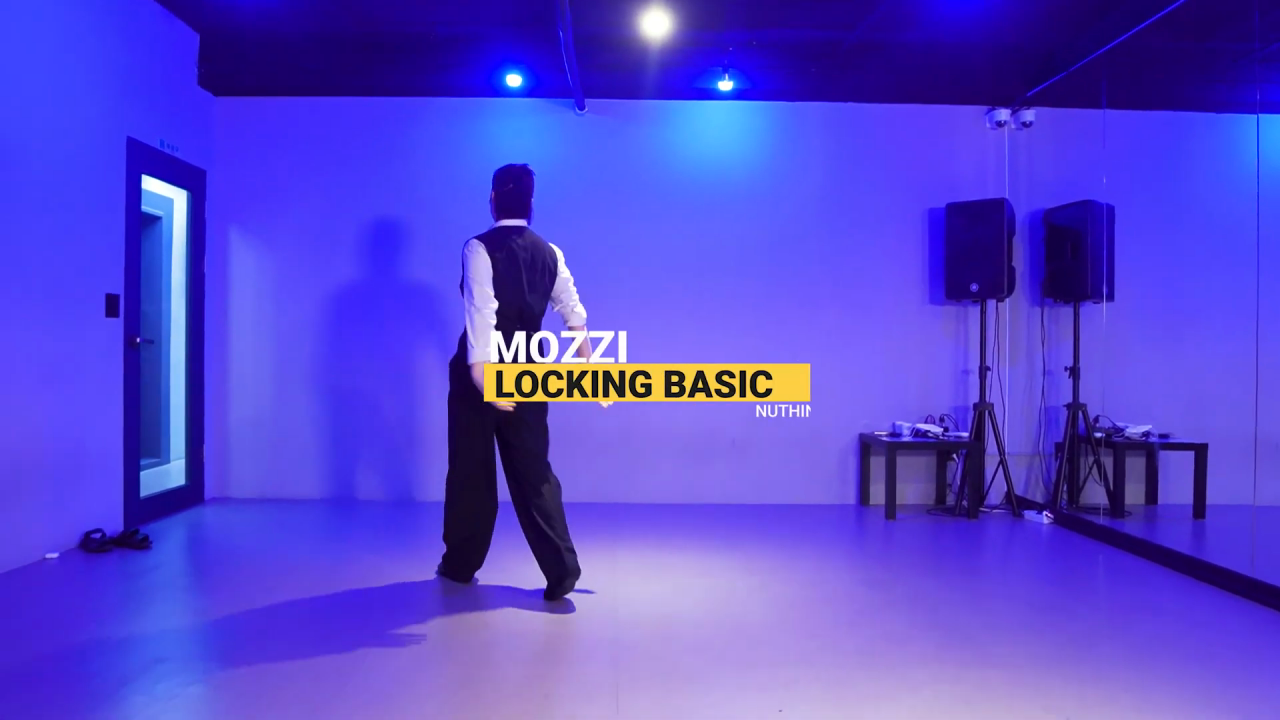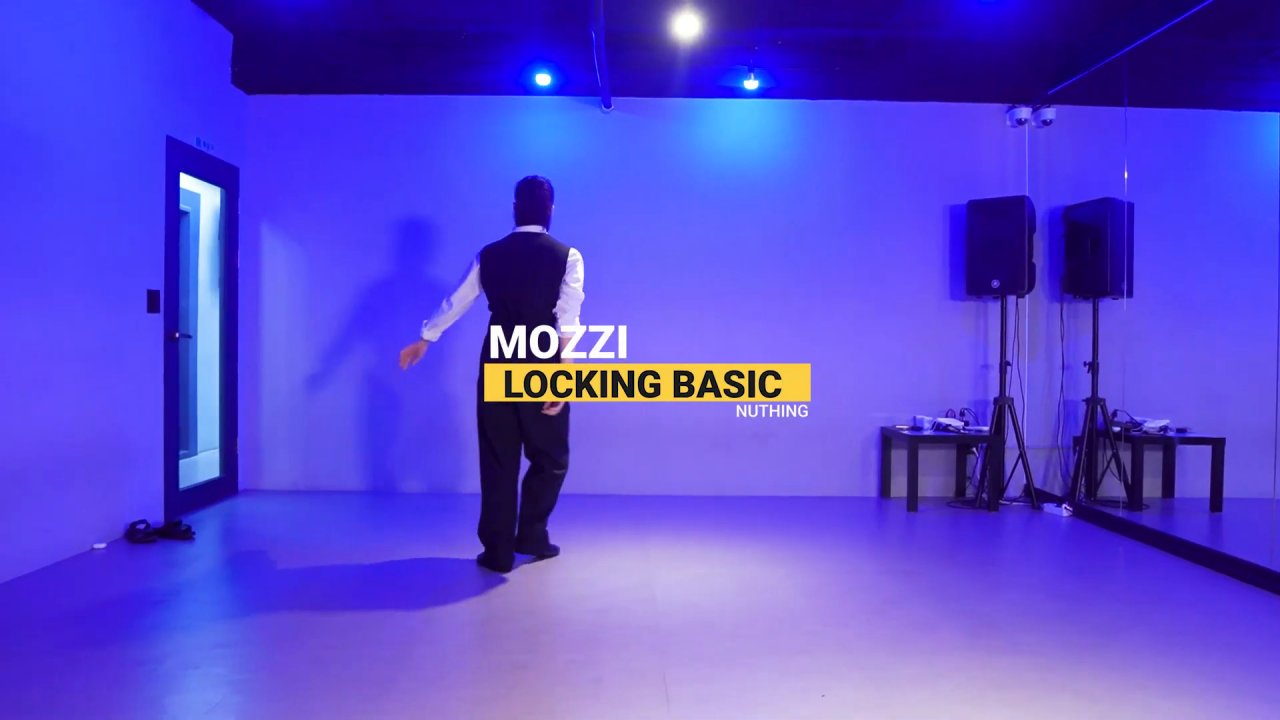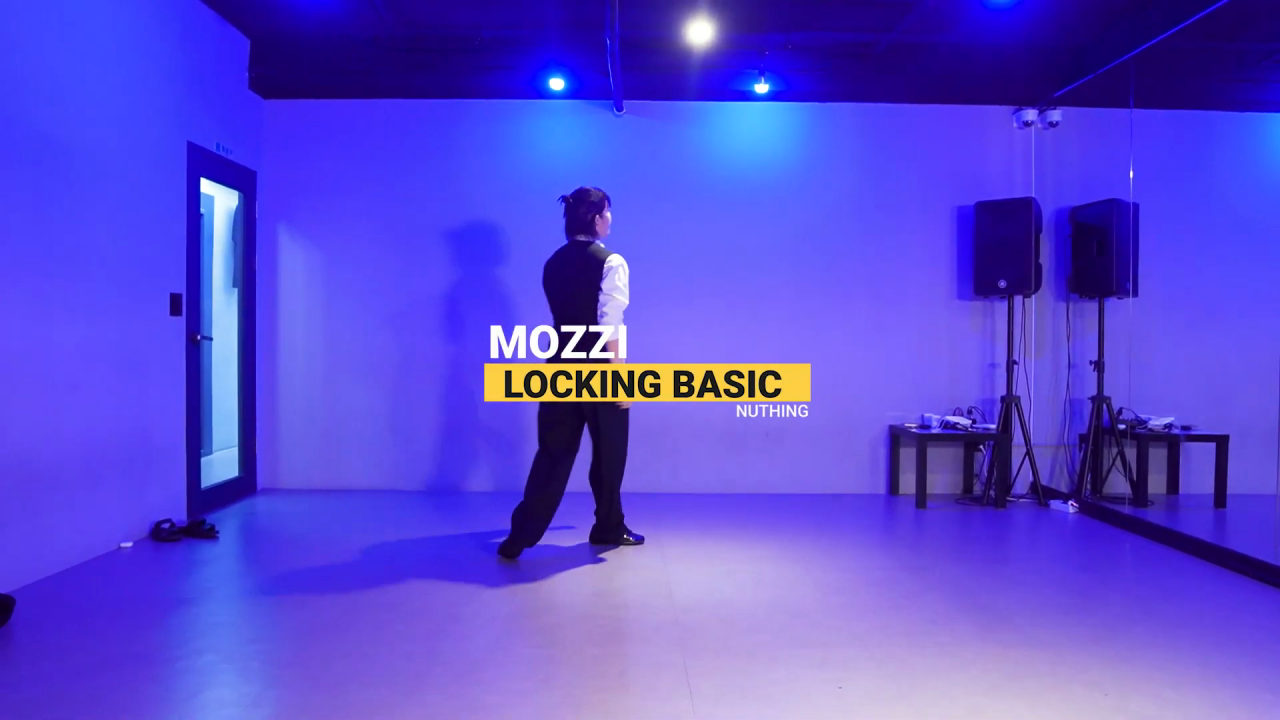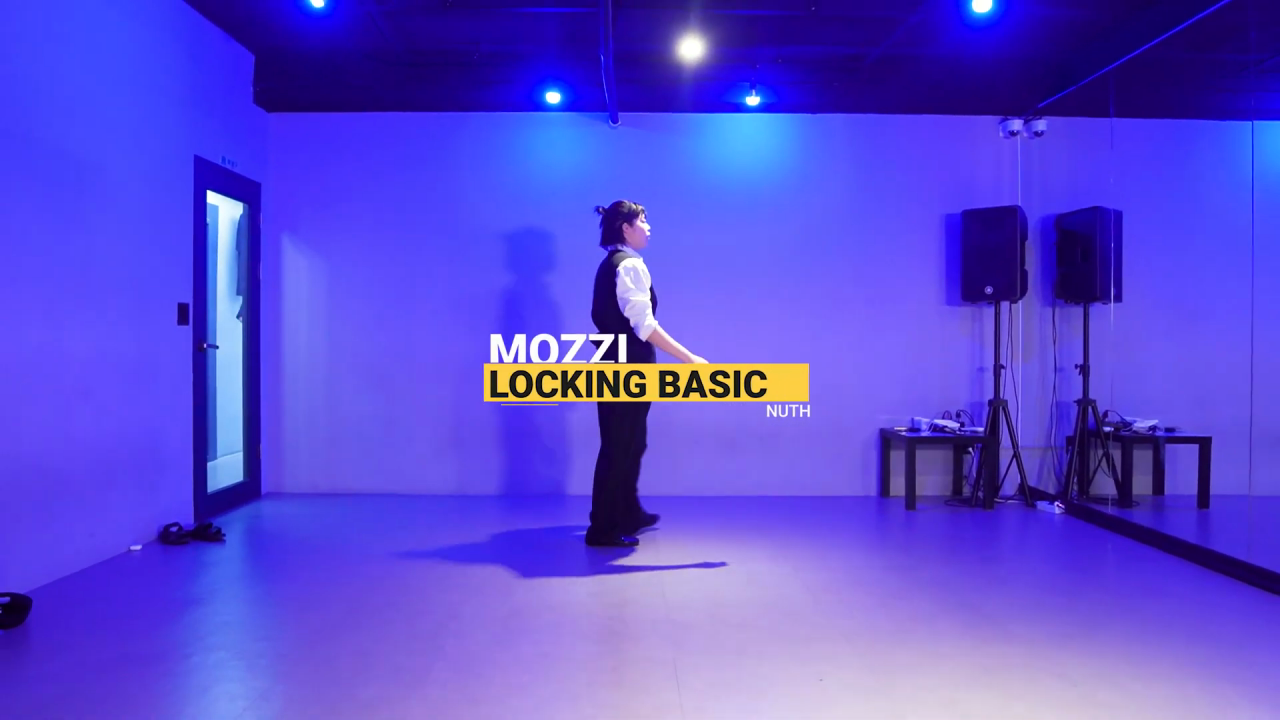
dt=0.4s
person 1, frame 1
left shoulder: (479, 248)
right shoulder: (549, 252)
left elbow: (480, 314)
right elbow: (572, 310)
left wrist: (479, 374)
right wrist: (589, 365)
left hip: (482, 369)
left knee: (470, 466)
right knee: (532, 471)
left ankle: (461, 562)
right ankle: (560, 567)
person 1, frame 2
left shoulder: (490, 255)
right shoulder: (566, 256)
left elbow: (456, 303)
right elbow: (567, 321)
left wrist: (422, 342)
left hip: (498, 363)
right hip: (543, 365)
left knee: (499, 459)
right knee: (549, 456)
left ankle: (499, 549)
right ankle: (527, 534)
person 1, frame 3
left shoulder: (554, 263)
right shoulder: (611, 262)
right elbow: (611, 325)
left hip: (561, 363)
right hip: (599, 366)
left knee: (554, 452)
right knee: (609, 450)
left ankle: (522, 534)
right ankle: (608, 528)
person 1, frame 4
left shoulder: (610, 267)
right shoulder: (630, 266)
right elbow: (645, 325)
right wrist: (690, 359)
left hip: (614, 365)
right hip: (626, 368)
left knee: (625, 444)
right knee: (621, 447)
left ankle: (628, 513)
right ankle: (605, 528)
